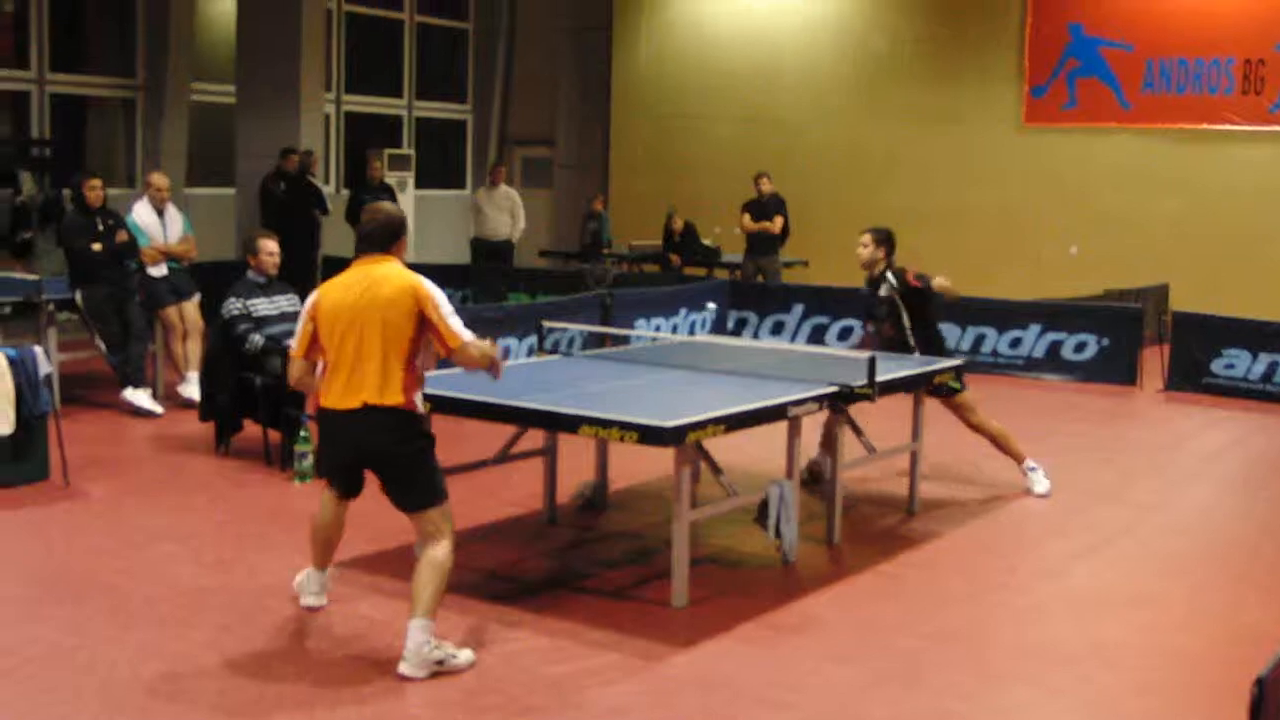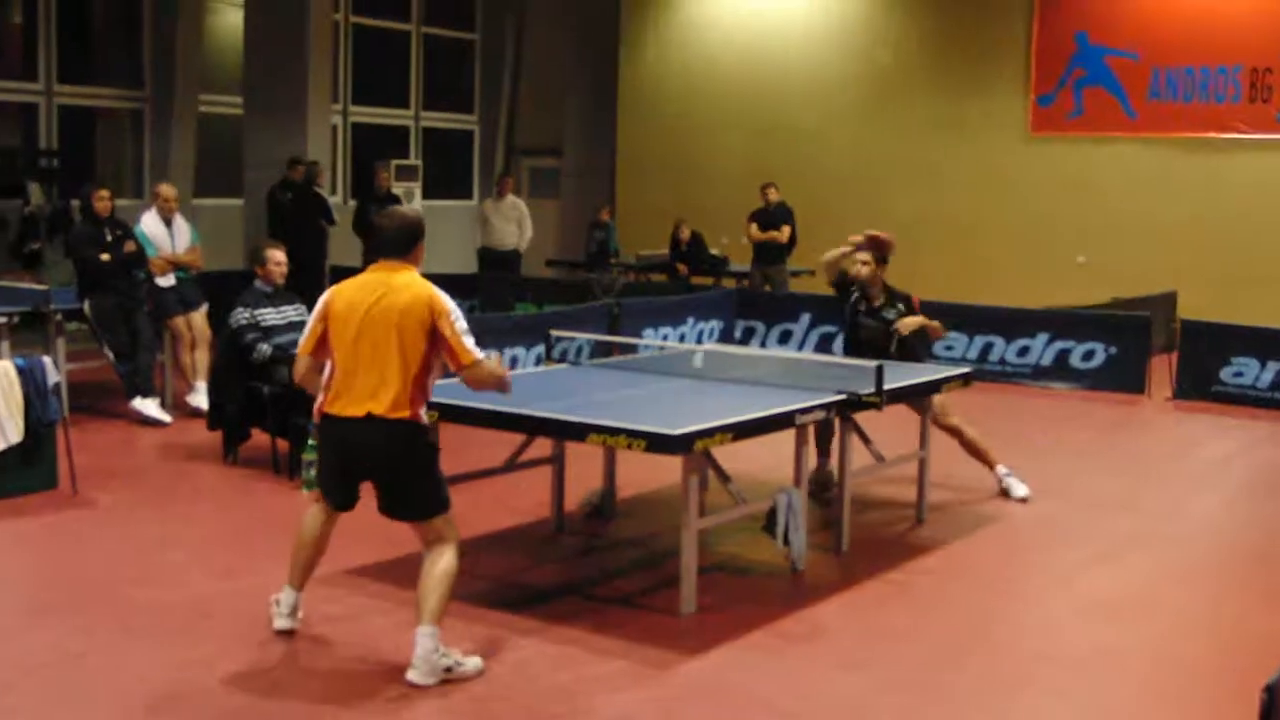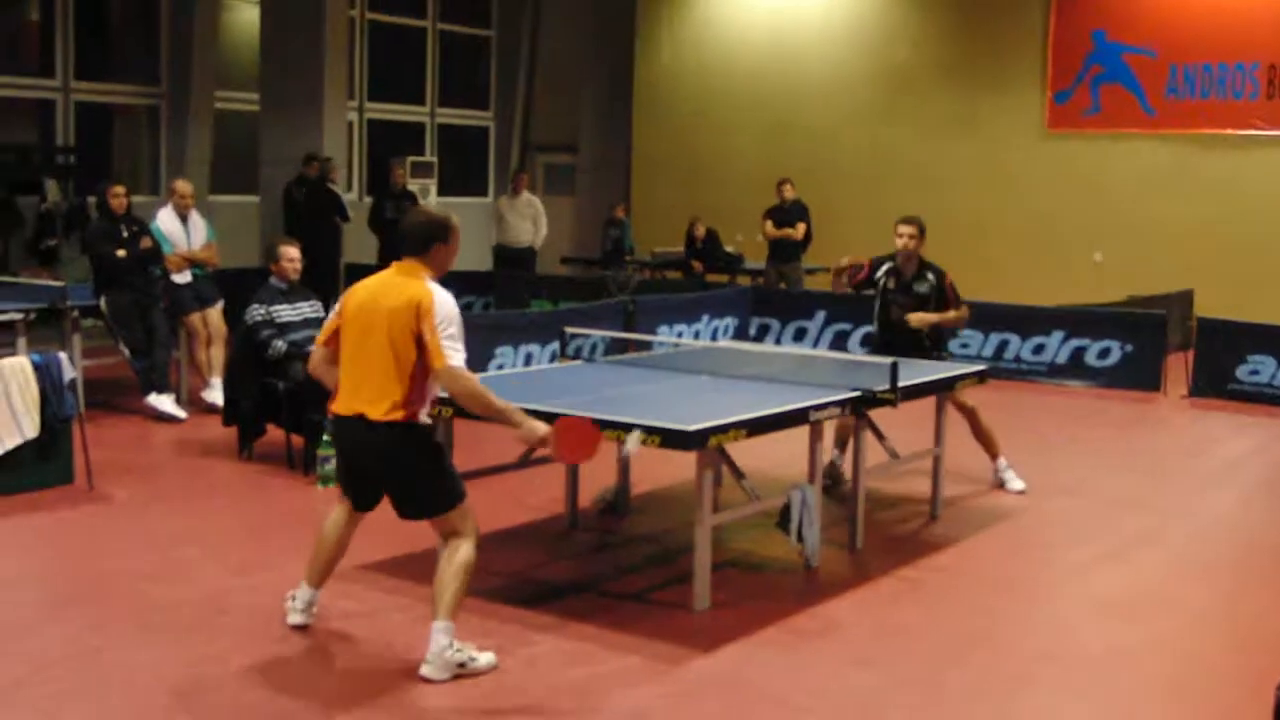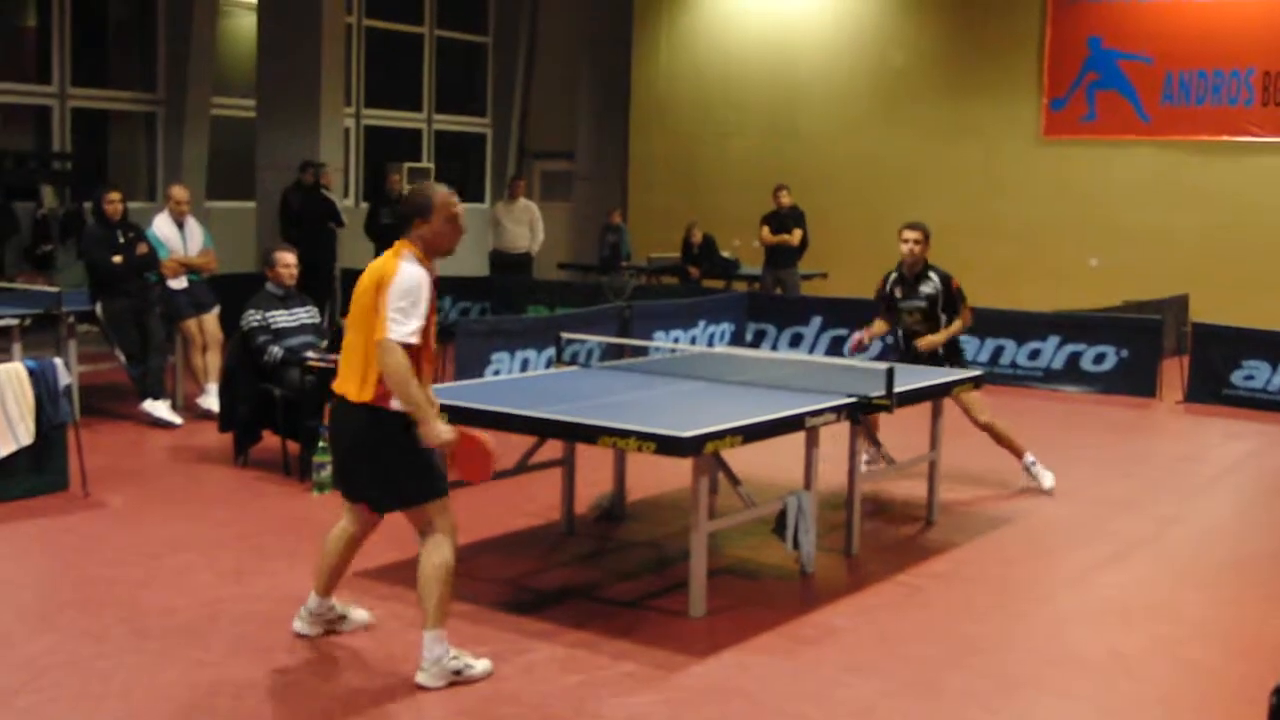
dt=0.2s
person 1, frame 1
left shoulder: (323, 294)
right shoulder: (416, 287)
left elbow: (298, 375)
right elbow: (467, 355)
right wrist: (493, 358)
left hip: (336, 420)
right hip: (394, 421)
left knee: (337, 492)
right knee: (437, 534)
left ankle: (315, 582)
right ankle: (421, 646)
person 1, frame 2
left shoulder: (335, 296)
right shoulder: (433, 300)
left elbow: (303, 373)
right elbow: (476, 374)
right wrist: (502, 375)
left hip: (338, 427)
right hip: (398, 432)
left knee: (324, 507)
right knee: (442, 541)
left ankle: (287, 605)
right ankle: (428, 653)
person 1, frame 3
left shoulder: (357, 292)
right shoulder: (434, 299)
left elbow: (318, 364)
right elbow: (454, 381)
right wrist: (520, 421)
left hip: (348, 426)
right hip: (399, 432)
left knee: (348, 508)
right knee: (460, 532)
left ankle: (303, 601)
right ankle: (442, 649)
person 1, frame 4
left shoulder: (387, 267)
right shoulder: (410, 275)
right elbow: (392, 354)
left wrist: (416, 396)
right wrist: (429, 419)
left hip: (348, 411)
right hip: (380, 418)
left knee: (361, 514)
right knee: (438, 529)
left ankle: (317, 610)
right ankle: (436, 656)
person 2, frame 1
left shoulder: (901, 277)
right shoulder: (872, 284)
left elbow: (945, 288)
left wrist: (938, 285)
left hip: (929, 360)
left knee: (974, 419)
left ankle: (1030, 468)
right ankle: (824, 461)
person 2, frame 2
left shoulder: (903, 302)
right shoulder: (851, 290)
left elbow: (938, 333)
right elbow: (827, 263)
left wrist: (922, 322)
right wrist: (851, 248)
left knee: (950, 423)
left ankle: (1001, 473)
right ankle: (823, 468)
person 2, frame 3
left shoulder: (935, 277)
right shoulder: (879, 268)
left elbow: (962, 314)
right elbow: (839, 286)
left wrist: (933, 318)
right wrist: (841, 272)
left hip: (926, 352)
right hip: (887, 351)
left knee: (967, 406)
left ankle: (1001, 467)
right ankle: (836, 461)
person 2, frame 4
left shoulder: (942, 280)
right shoulder: (891, 281)
left elbow: (965, 318)
right elbow: (885, 320)
left wrist: (940, 337)
right wrist: (866, 335)
left hip: (944, 359)
right hip: (908, 358)
left knee: (983, 419)
left ankle: (1029, 462)
right ankle: (870, 453)
person 3, frame 1
left shoulder: (112, 217)
right shoulder: (72, 222)
left elbow: (132, 250)
right elbow: (84, 257)
left wrist: (102, 248)
right wrist: (115, 247)
left hip: (121, 282)
right hip: (93, 287)
left knee: (138, 329)
right knee: (114, 337)
left ankle: (135, 388)
right ankle: (135, 388)
person 3, frame 2
left shoulder: (121, 227)
right shoulder: (80, 233)
left elbow: (141, 260)
right elbow: (93, 267)
left wrist: (111, 258)
right wrist: (123, 257)
left hip: (130, 292)
right hip: (101, 297)
left knee: (146, 339)
right knee: (122, 347)
left ankle: (143, 397)
right ankle: (143, 397)
person 3, frame 3
left shoulder: (137, 224)
right shoulder: (96, 229)
left elbow: (156, 256)
right elbow: (109, 263)
left wrist: (126, 255)
right wrist: (139, 253)
left hip: (146, 288)
right hip: (117, 293)
left knee: (162, 335)
right knee: (138, 344)
left ankle: (159, 393)
right ankle: (159, 393)
person 3, frame 4
left shoulder: (133, 230)
right shoulder: (92, 235)
left elbow: (152, 262)
right elbow: (105, 269)
left wrist: (123, 261)
right wrist: (135, 260)
left hip: (142, 294)
right hip: (113, 299)
left knee: (158, 341)
right knee: (133, 350)
left ankle: (154, 399)
right ankle: (154, 399)
person 4, frame 1
left shoulder: (178, 215)
right shoulder: (135, 218)
left elbow: (191, 252)
right elbow: (148, 257)
left wrist: (162, 247)
right wrist: (176, 249)
left hip: (179, 272)
right hip: (154, 276)
left knee: (196, 325)
right knee: (176, 327)
left ankle: (193, 381)
right ankle: (187, 382)
person 4, frame 2
left shoulder: (185, 226)
right shoulder: (143, 229)
left elbow: (198, 262)
right elbow: (156, 267)
left wrist: (170, 257)
right wrist: (183, 259)
left hip: (186, 282)
right hip: (162, 286)
left knee: (204, 334)
right knee: (184, 337)
left ankle: (201, 391)
right ankle: (195, 391)
person 4, frame 3
left shoulder: (201, 222)
right shoulder: (159, 225)
left elbow: (214, 259)
right elbow: (172, 264)
left wrist: (186, 254)
right wrist: (199, 256)
left hip: (202, 279)
right hip: (178, 283)
left knee: (219, 331)
right knee: (200, 334)
left ankle: (216, 387)
right ankle: (210, 387)
person 4, frame 4
left shoulder: (198, 229)
right shoulder: (156, 231)
left elbow: (211, 264)
right elbow: (168, 270)
left wrist: (182, 260)
right wrist: (196, 262)
left hip: (198, 284)
right hip: (174, 289)
left knee: (215, 337)
right knee: (196, 340)
left ankle: (212, 393)
right ankle: (206, 393)
